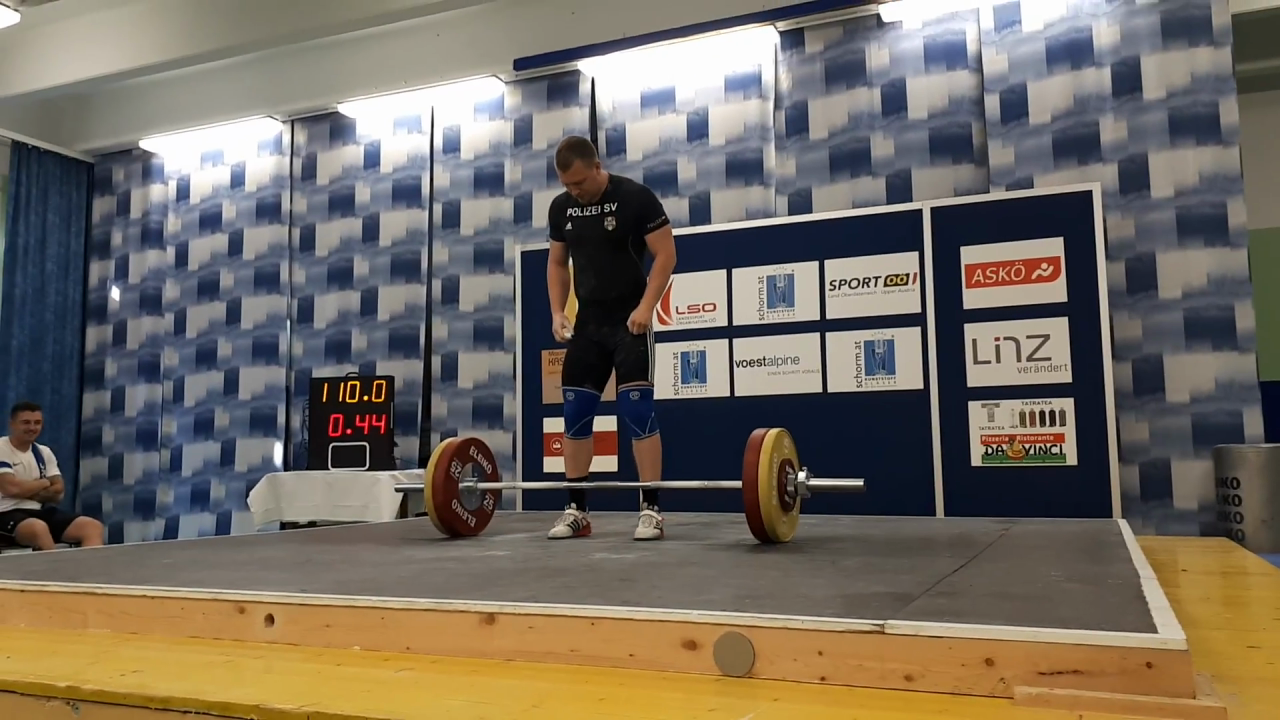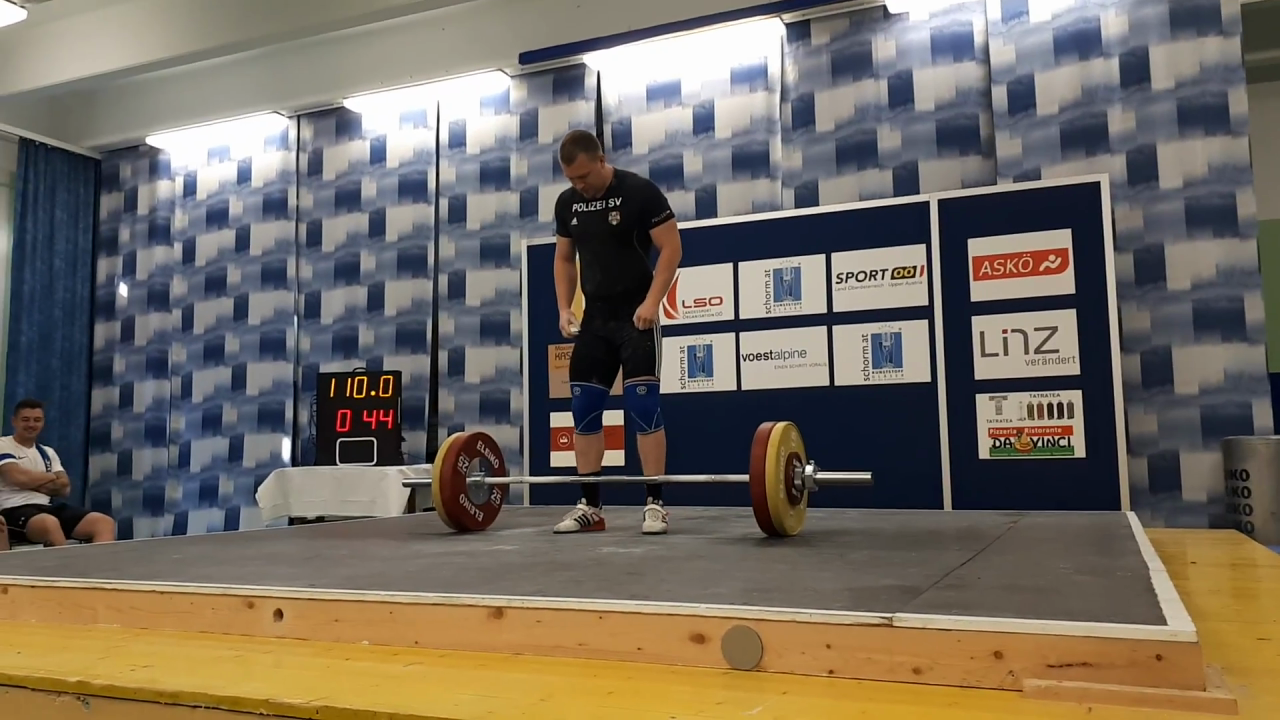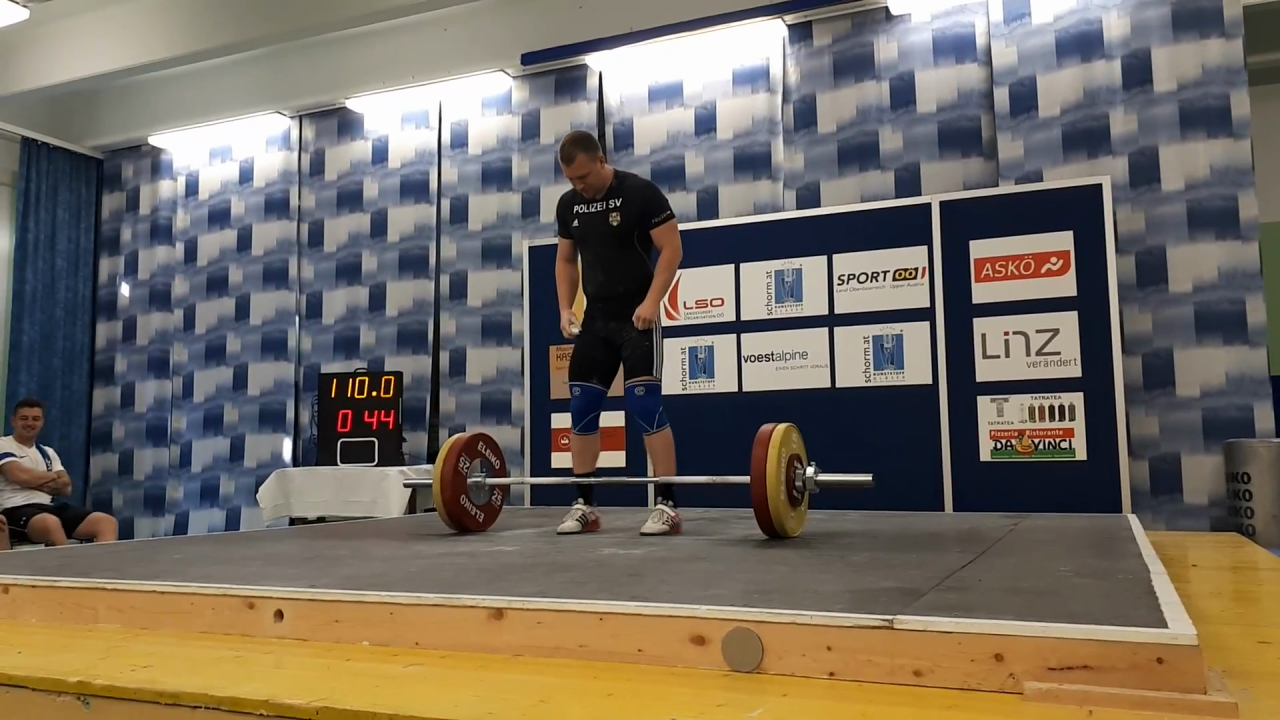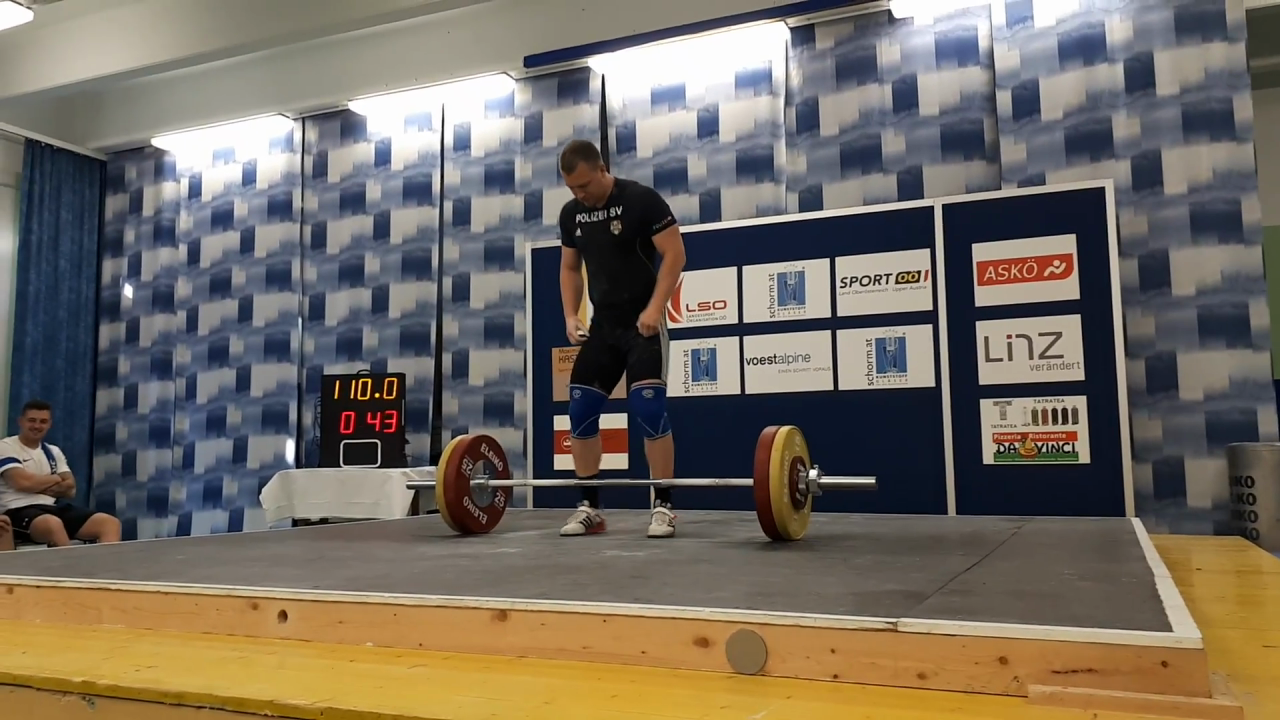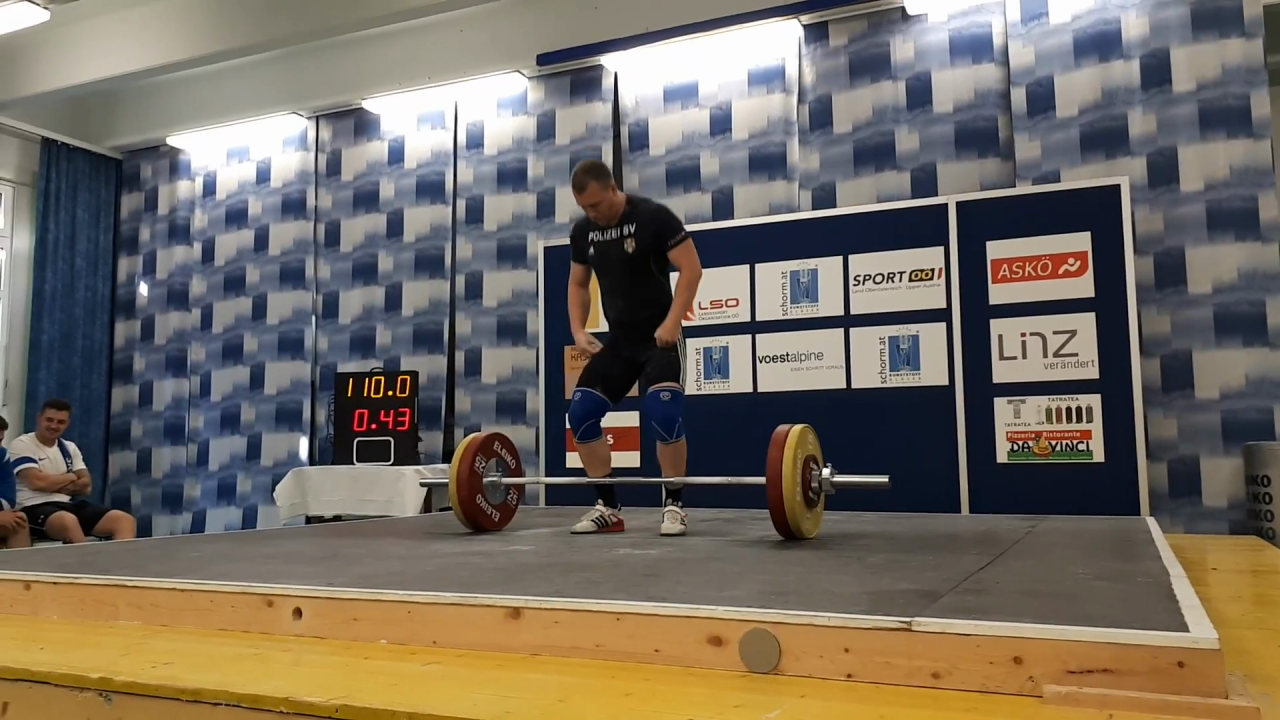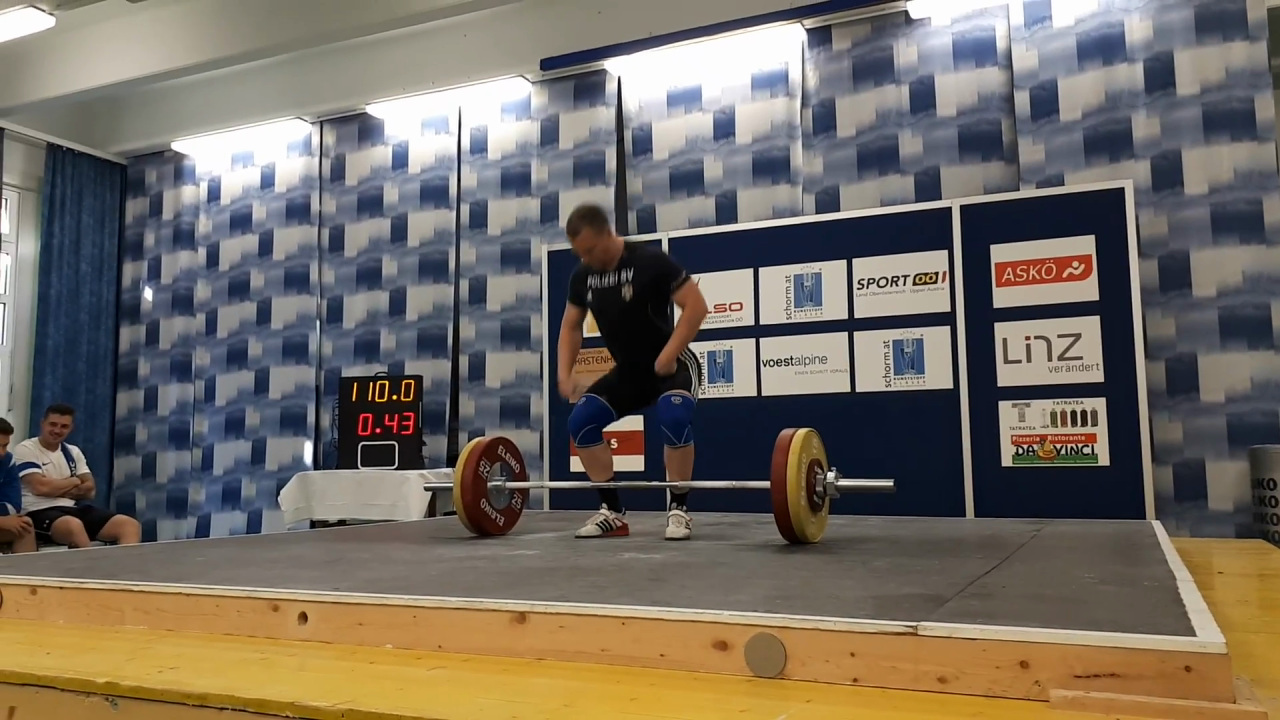
dt=0.2s
person 1, frame 1
left shoulder: (636, 198)
right shoulder: (561, 207)
left elbow: (666, 254)
right elbow: (557, 262)
left wrist: (646, 306)
right wrist: (557, 312)
left hip: (629, 321)
right hip: (586, 324)
left knee: (636, 409)
right knee: (575, 413)
left ankle: (651, 509)
right ankle: (576, 509)
person 1, frame 2
left shoulder: (640, 192)
right shoulder: (567, 203)
left elbow: (671, 249)
right elbow: (564, 258)
left wrist: (651, 302)
right wrist: (564, 308)
left hip: (635, 316)
right hip: (594, 319)
left knee: (642, 405)
right knee: (584, 409)
left ankle: (655, 504)
right ankle: (590, 505)
person 1, frame 3
left shoulder: (640, 192)
right shoulder: (568, 204)
left elbow: (671, 249)
right elbow: (565, 260)
left wrist: (651, 302)
right wrist: (565, 308)
left hip: (636, 316)
right hip: (594, 319)
left knee: (644, 406)
right knee: (582, 409)
left ankle: (666, 504)
right ankle: (585, 505)
person 1, frame 4
left shoulder: (642, 200)
right shoulder: (571, 214)
left elbow: (674, 255)
right elbow: (570, 268)
left wrist: (655, 309)
right wrist: (571, 316)
left hip: (642, 323)
right hip: (602, 326)
left knee: (648, 408)
right knee: (581, 411)
left ankle: (664, 506)
right ankle: (589, 506)
person 1, frame 5
left shoulder: (653, 217)
right shoulder: (582, 231)
left elbow: (691, 268)
right elbow: (577, 284)
left wrist: (671, 322)
right wrist: (578, 330)
left hip: (658, 337)
right hip: (617, 340)
left knee: (662, 411)
right knee: (581, 413)
left ankle: (674, 504)
right ankle: (608, 507)
person 1, frame 6
left shoulder: (650, 261)
right shoulder: (582, 276)
left elbow: (695, 306)
right elbow: (570, 327)
left wrist: (669, 353)
right wrist: (565, 374)
left hip: (669, 363)
right hip: (627, 370)
left knee: (673, 414)
right knee: (581, 420)
left ankle: (679, 509)
right ankle: (612, 511)
